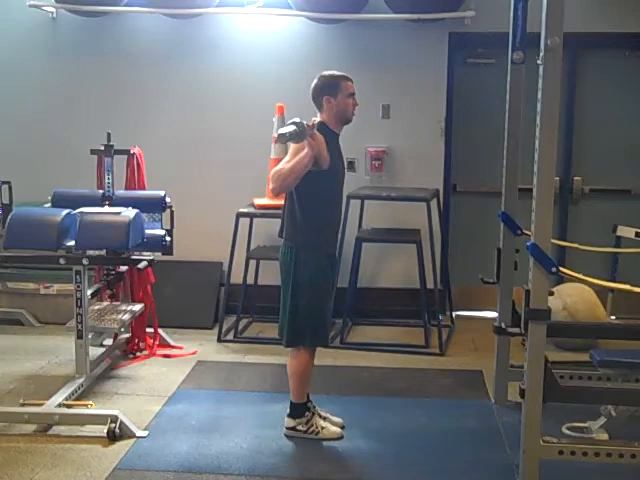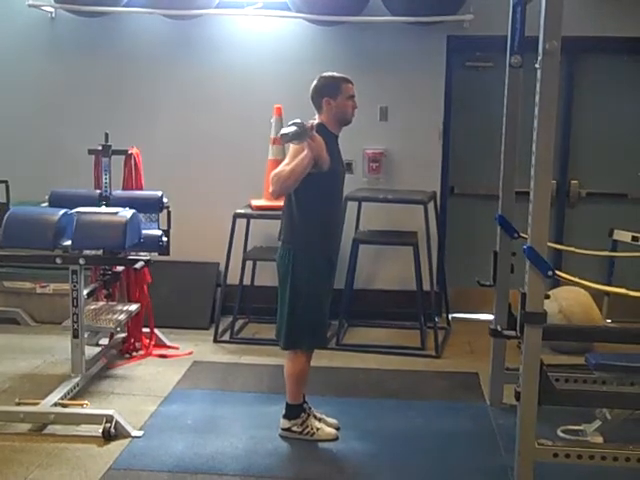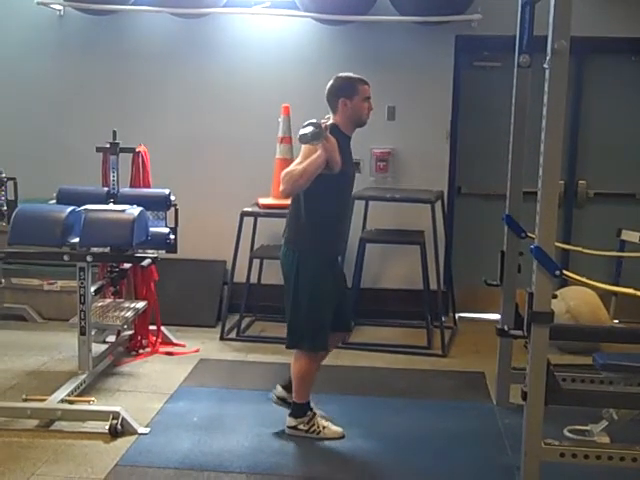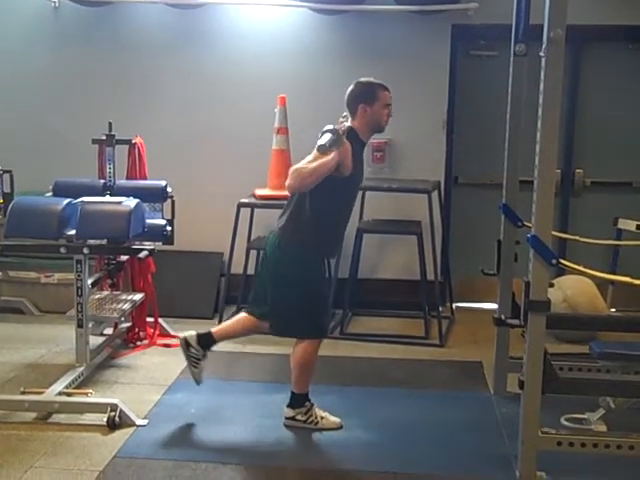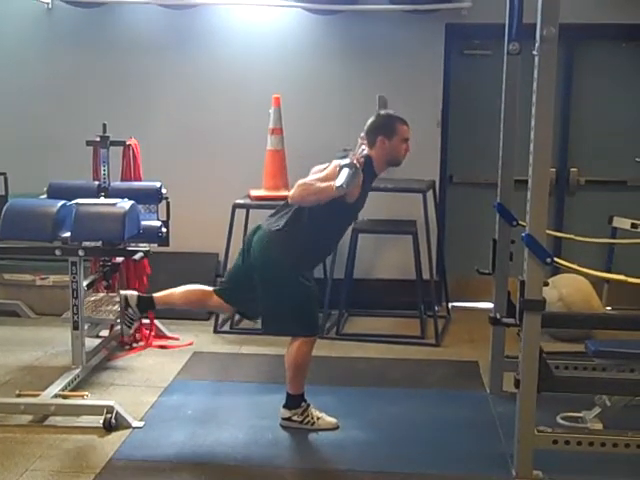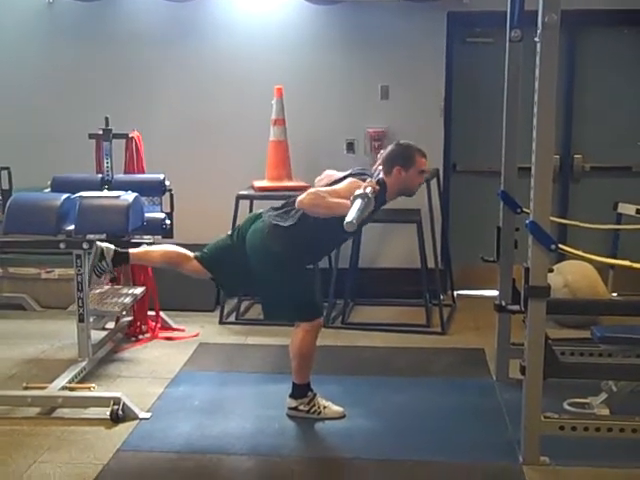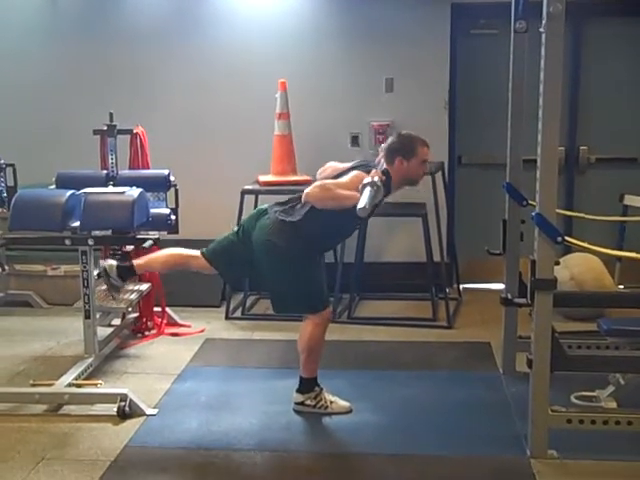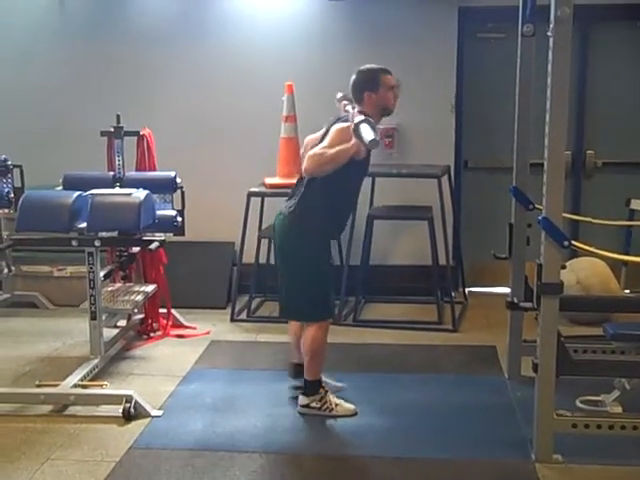
dt=0.7s
person 1, frame 1
left shoulder: (330, 139)
right shoulder: (314, 138)
right elbow: (277, 184)
right wrist: (309, 152)
left hip: (319, 250)
right hip: (303, 251)
left knee: (312, 335)
right knee: (302, 338)
left ankle: (305, 407)
right ankle: (298, 417)
person 1, frame 2
left shoulder: (329, 140)
right shoulder: (313, 140)
right elbow: (277, 186)
right wrist: (310, 154)
left hip: (318, 251)
right hip: (301, 253)
left knee: (309, 337)
right knee: (300, 340)
left ankle: (300, 407)
right ankle: (293, 418)
person 1, frame 3
left shoulder: (341, 140)
right shoulder: (325, 141)
right elbow: (288, 186)
right wrist: (322, 153)
left hip: (322, 252)
right hip: (306, 253)
left knee: (335, 329)
right knee: (310, 338)
left ankle: (292, 388)
right ankle: (300, 416)
person 1, frame 4
left shoulder: (351, 144)
right shoulder: (342, 146)
right elbow: (294, 182)
right wrist: (334, 158)
left hip: (295, 244)
right hip: (298, 248)
left knee: (268, 316)
right knee: (311, 330)
left ankle: (201, 341)
right ankle: (298, 408)
person 1, frame 5
left shoulder: (359, 169)
right shoulder: (354, 173)
left elbow: (316, 175)
right elbow: (298, 193)
right wrist: (341, 187)
left hip: (270, 243)
right hip: (280, 254)
left knee: (220, 300)
right knee: (305, 332)
left ankle: (140, 302)
right ankle: (294, 409)
person 1, frame 6
left shoulder: (367, 181)
right shoulder: (363, 188)
left elbow: (324, 179)
right elbow: (306, 200)
right wrist: (351, 207)
left hip: (263, 229)
right hip: (277, 247)
left knee: (195, 264)
right knee: (309, 320)
left ankle: (115, 256)
right ankle: (300, 399)
person 1, frame 7
left shoulder: (369, 170)
right shoulder: (367, 178)
left elbow: (324, 172)
right elbow: (313, 192)
right wrist: (359, 198)
left hip: (268, 223)
right hip: (283, 243)
left knee: (200, 259)
right knee: (318, 314)
left ankle: (122, 270)
right ankle: (307, 394)
person 1, frame 8
left shoulder: (349, 125)
right shoulder: (348, 128)
left elbow: (309, 144)
right elbow: (310, 166)
right wrist: (355, 147)
left hip: (297, 224)
right hip: (304, 231)
left knee: (303, 308)
right knee: (318, 316)
left ankle: (299, 372)
right ankle: (312, 396)
